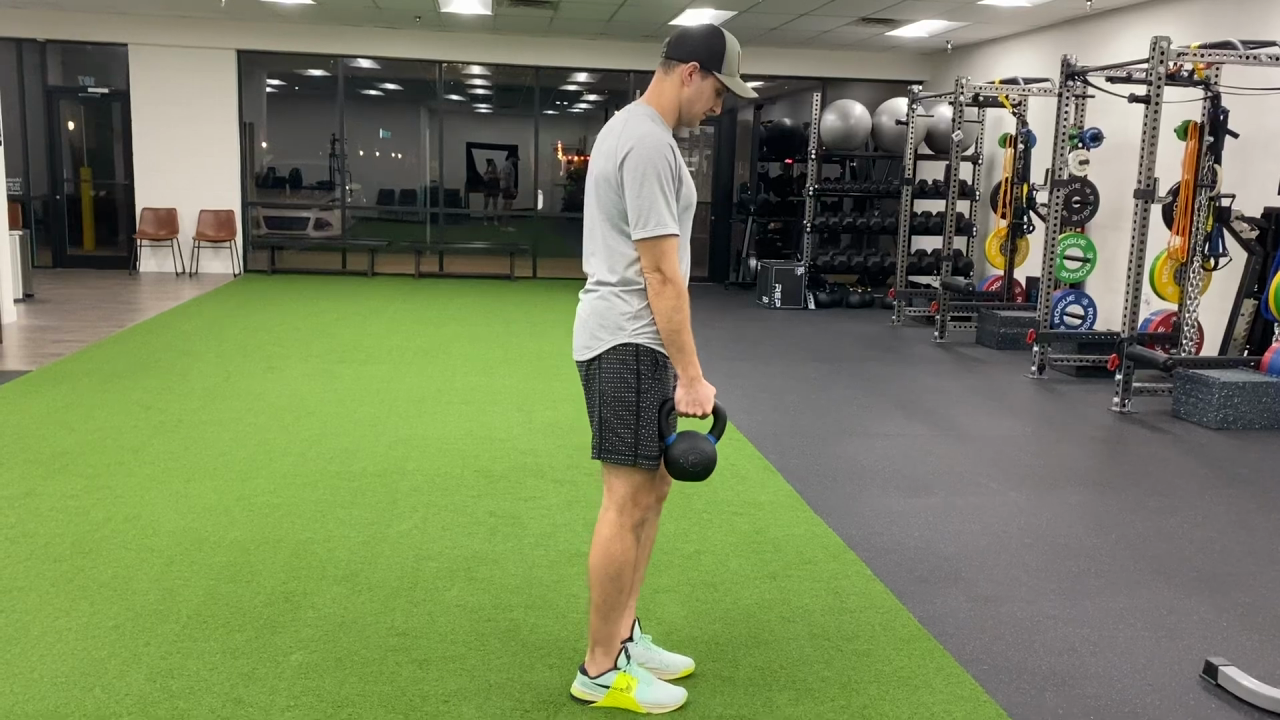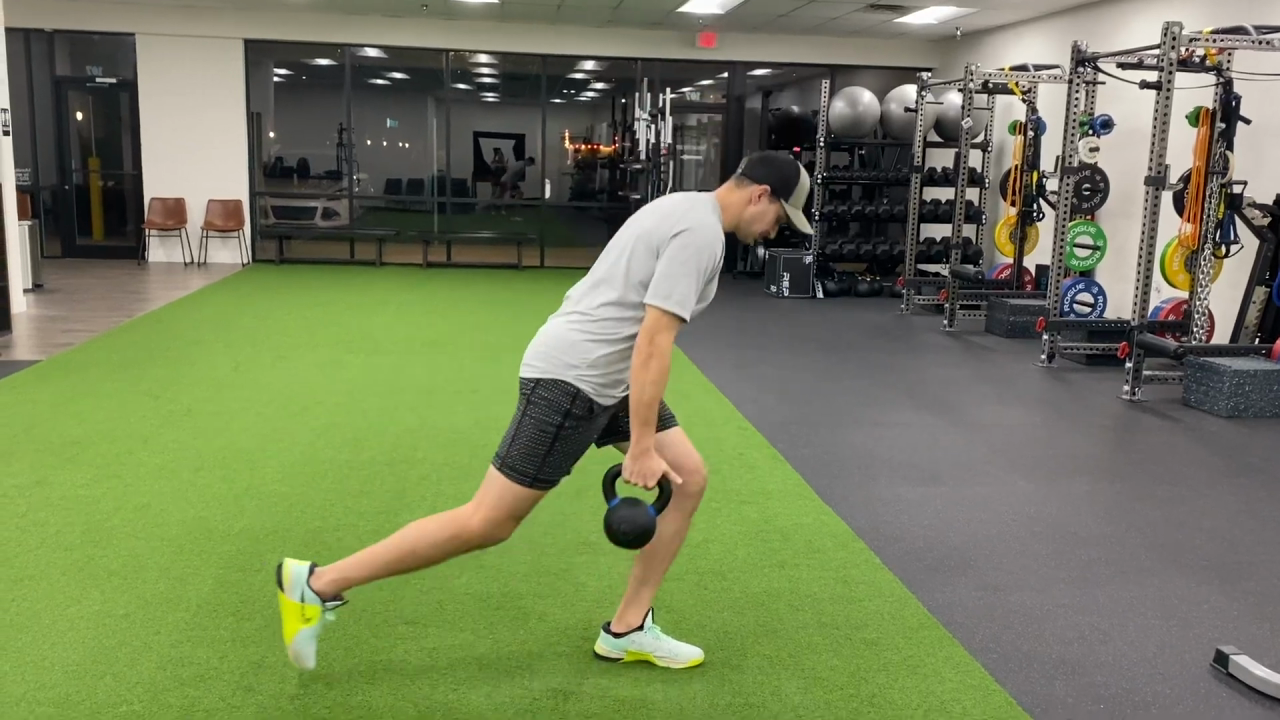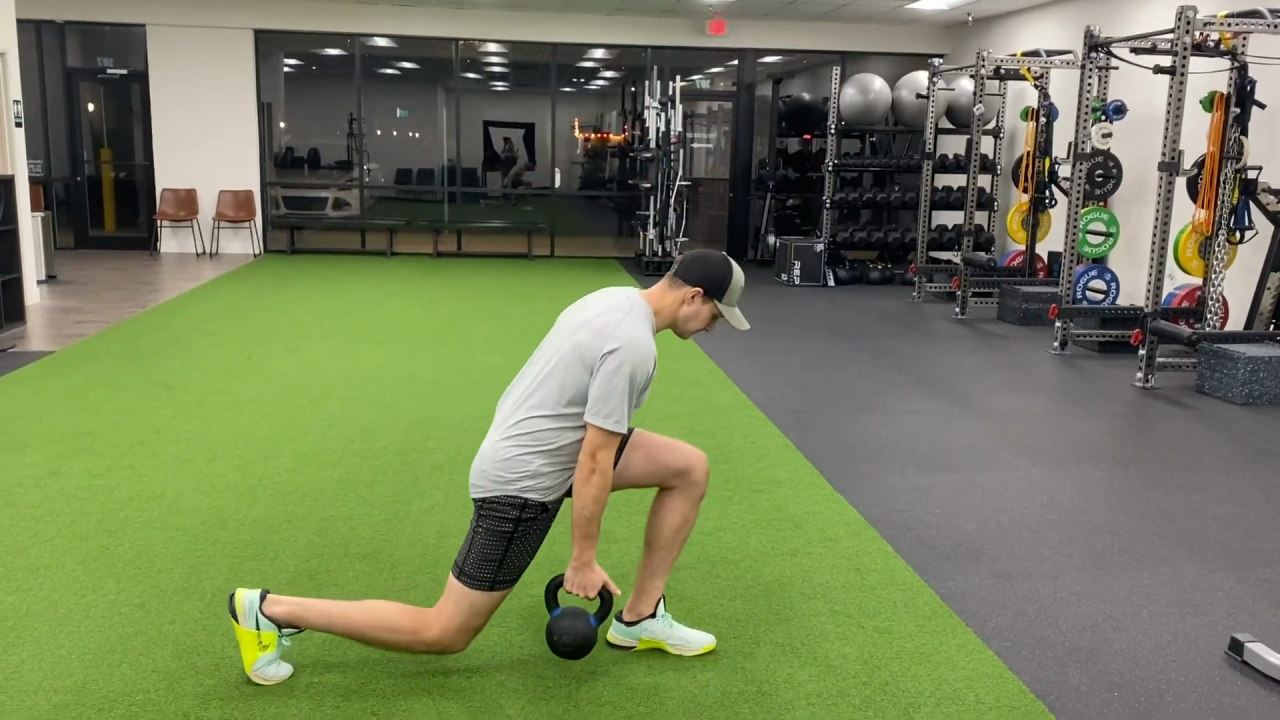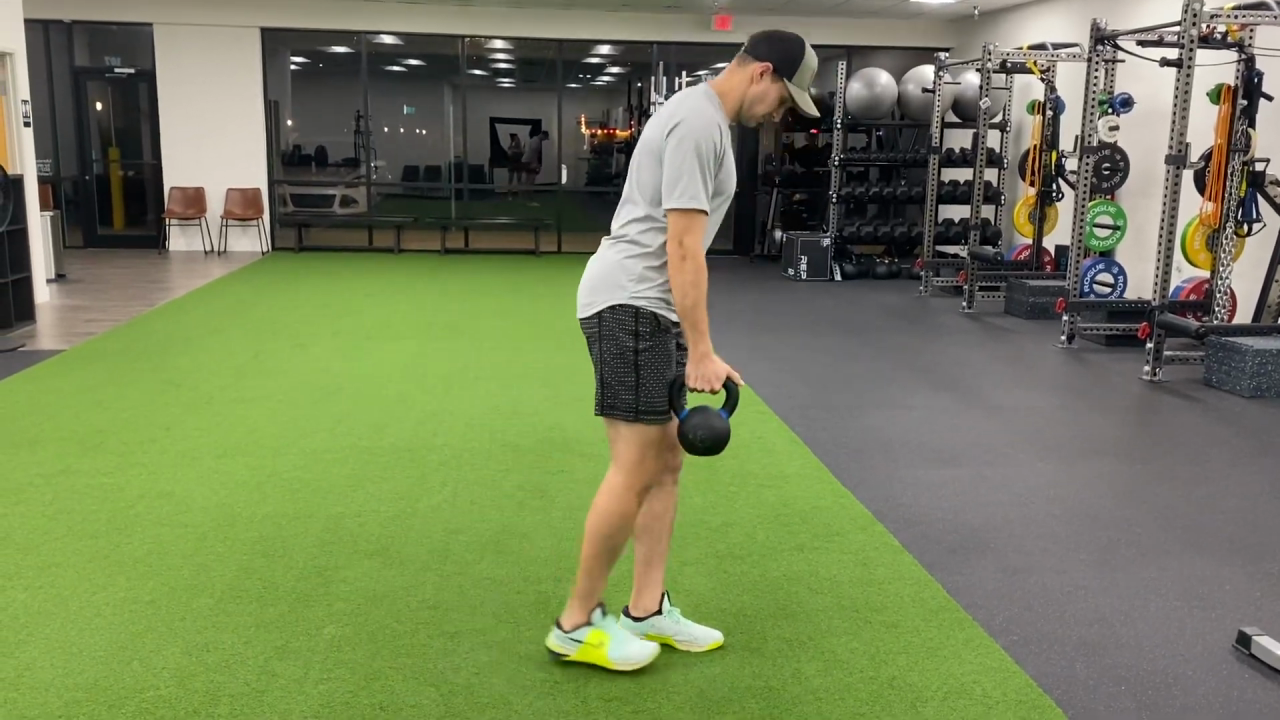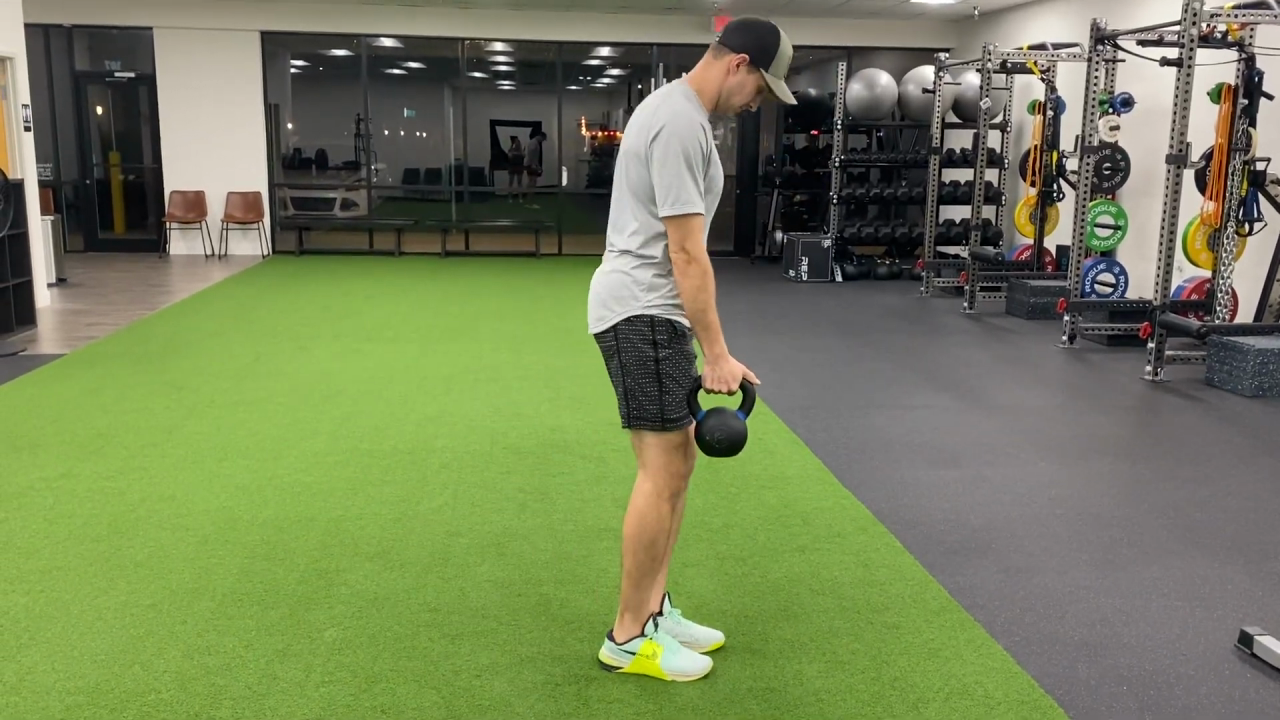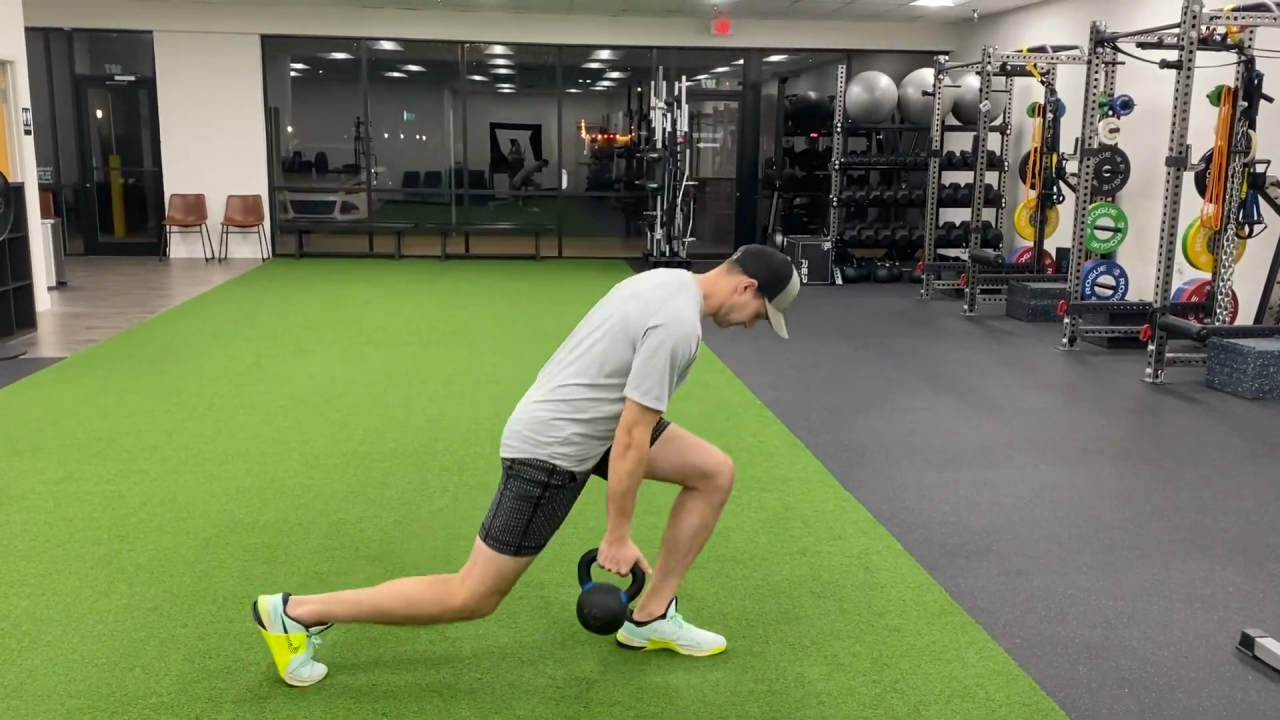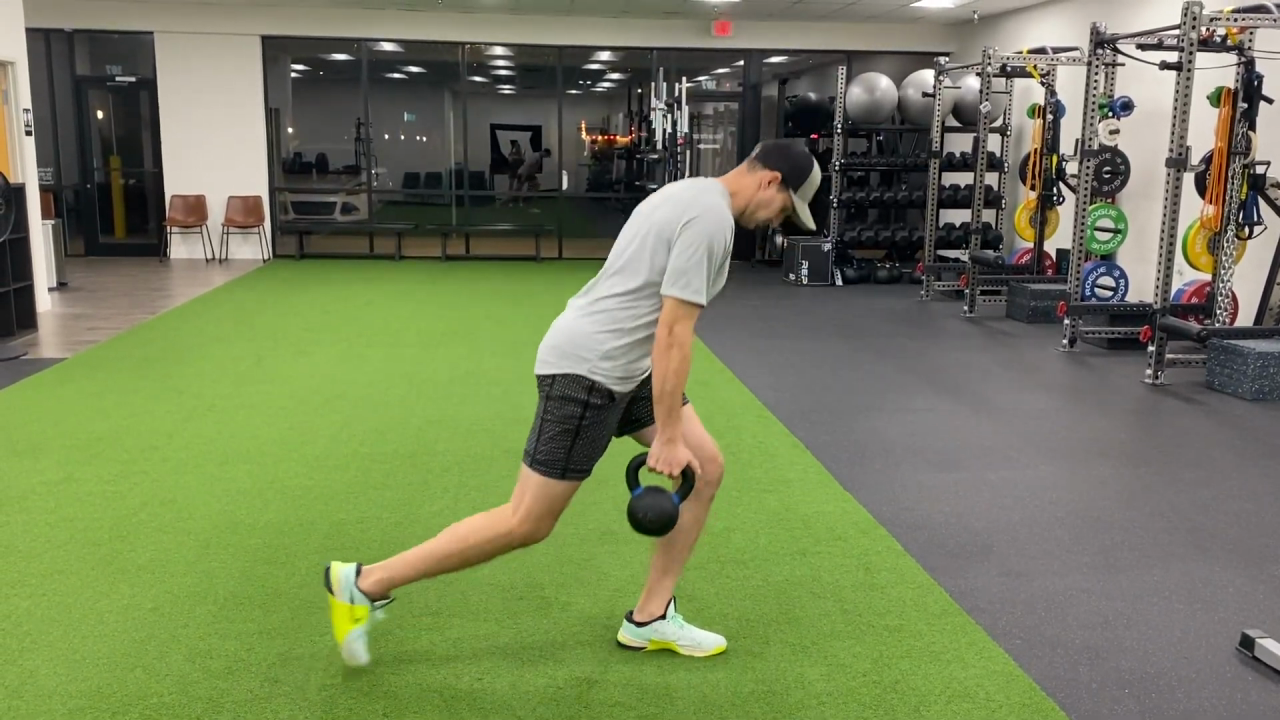
dt=0.7s
person 1, frame 1
left shoulder: (630, 128)
right shoulder: (649, 143)
right elbow: (662, 274)
right wrist: (691, 376)
left hip: (627, 336)
right hip: (629, 343)
left knee: (647, 495)
right knee: (628, 506)
left ankle: (623, 639)
person 1, frame 2
left shoulder: (684, 210)
right shoulder: (703, 234)
right elbow: (654, 342)
right wrist: (644, 448)
left hip: (605, 370)
right hip: (575, 375)
left knee: (688, 478)
right knee: (487, 521)
left ankle: (628, 629)
right ankle: (318, 586)
person 1, frame 3
left shoulder: (615, 299)
right shoulder: (633, 345)
right elbow: (594, 463)
right wrist: (583, 562)
left hip: (533, 448)
right hip: (523, 480)
left knee: (690, 469)
right knee: (446, 634)
left ankle: (640, 618)
right ankle: (267, 613)
person 1, frame 4
left shoulder: (701, 112)
right shoulder: (699, 124)
right elbow: (683, 246)
left wrist: (695, 343)
right wrist: (701, 353)
left hip: (649, 303)
right hip: (631, 305)
left knee: (662, 461)
right knee: (638, 470)
left ankle: (645, 611)
right ankle: (577, 622)
person 1, frame 5
left shoulder: (674, 108)
right shoulder: (682, 123)
right elbow: (686, 252)
right wrist: (717, 354)
left hip: (644, 306)
right hip: (644, 311)
left knee: (675, 464)
right knee: (664, 474)
left ankle: (651, 613)
right ankle: (628, 638)
person 1, frame 6
left shoulder: (668, 281)
right shoulder: (678, 325)
right elbow: (632, 439)
right wrist: (618, 538)
left hip: (579, 424)
right hip: (552, 447)
left knee: (715, 474)
right knee: (473, 597)
left ankle: (650, 617)
right ankle: (296, 614)
person 1, frame 7
left shoulder: (690, 195)
right shoulder: (710, 219)
right elbow: (674, 333)
right wrist: (666, 437)
left hip: (620, 362)
right hip: (588, 368)
left knee: (707, 467)
right knee: (528, 519)
left ankle: (651, 616)
right ankle: (365, 583)
